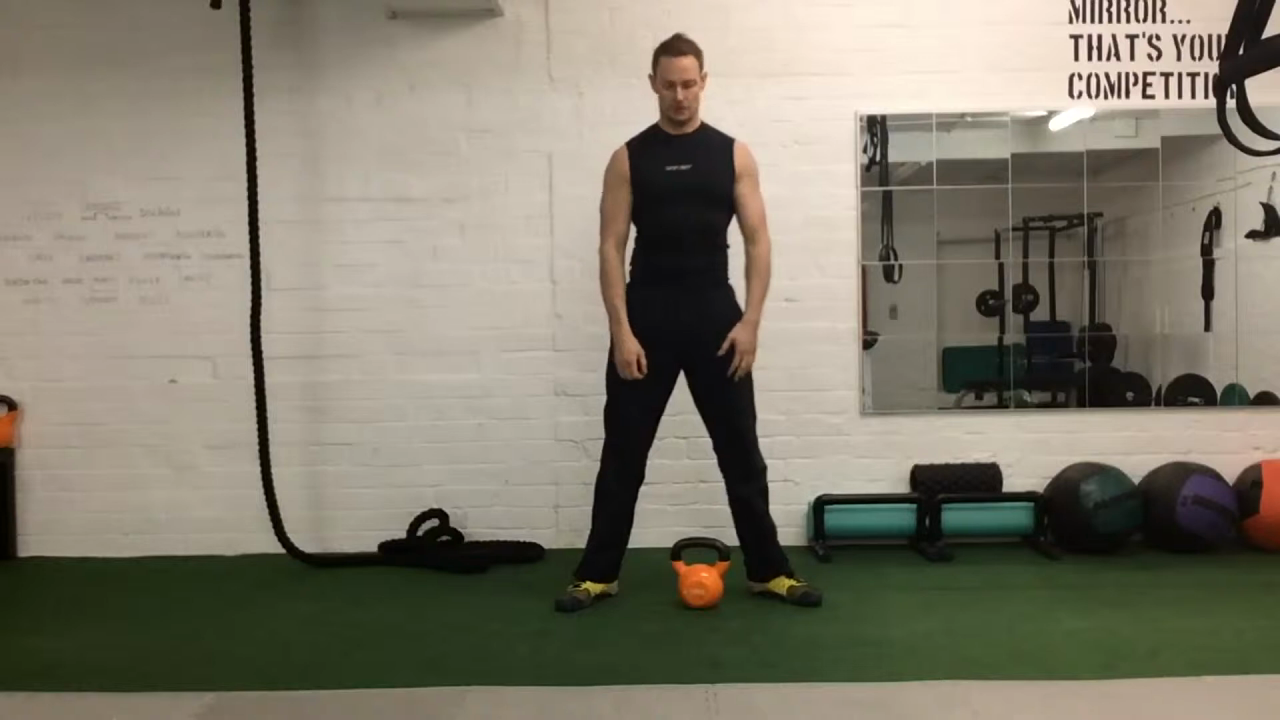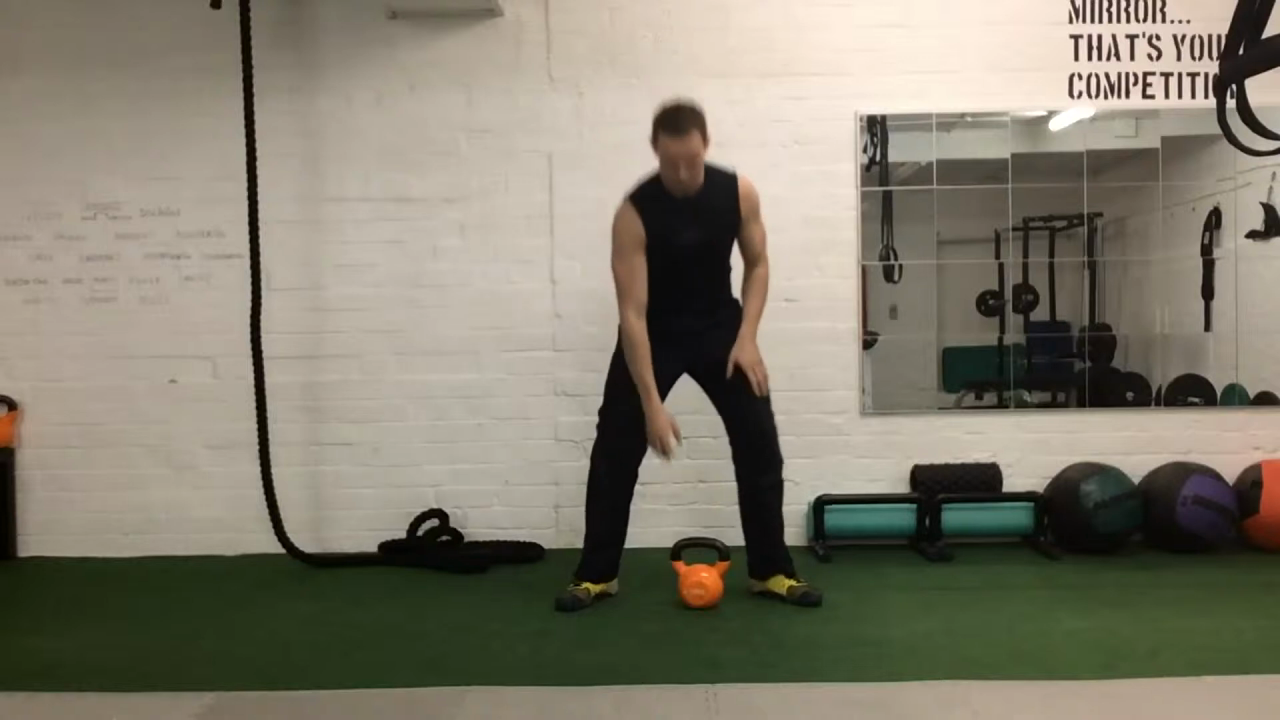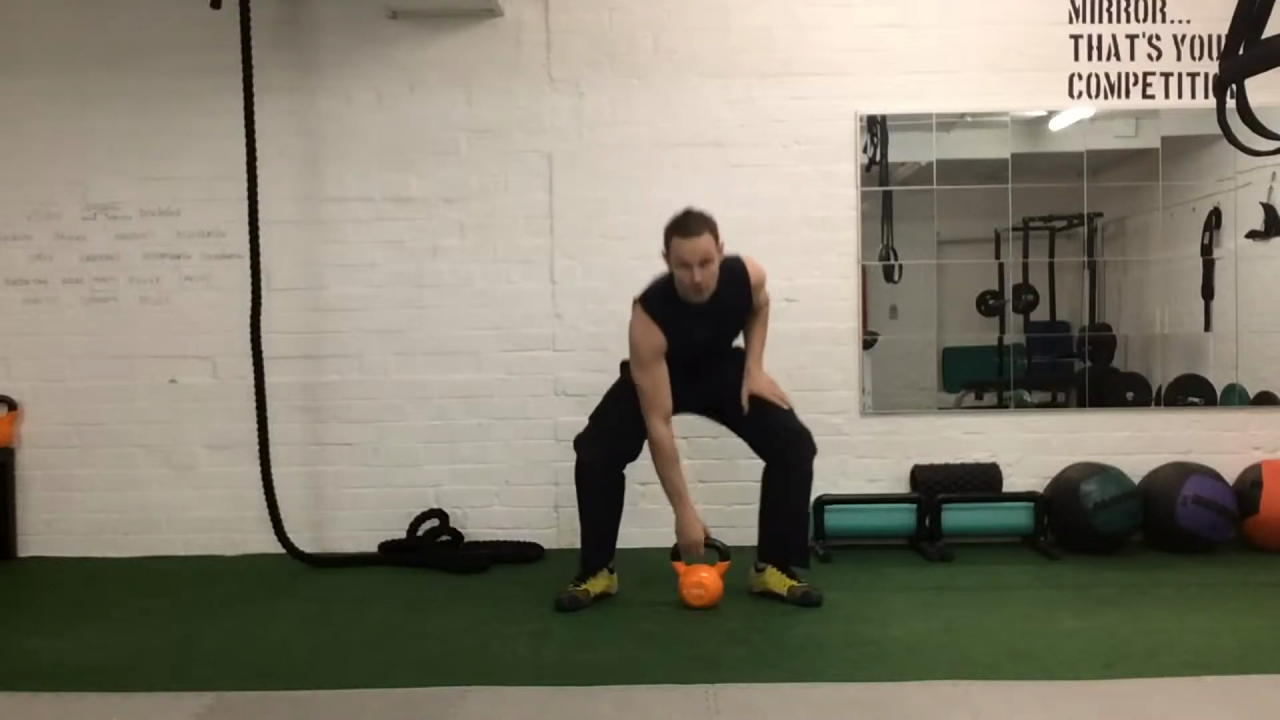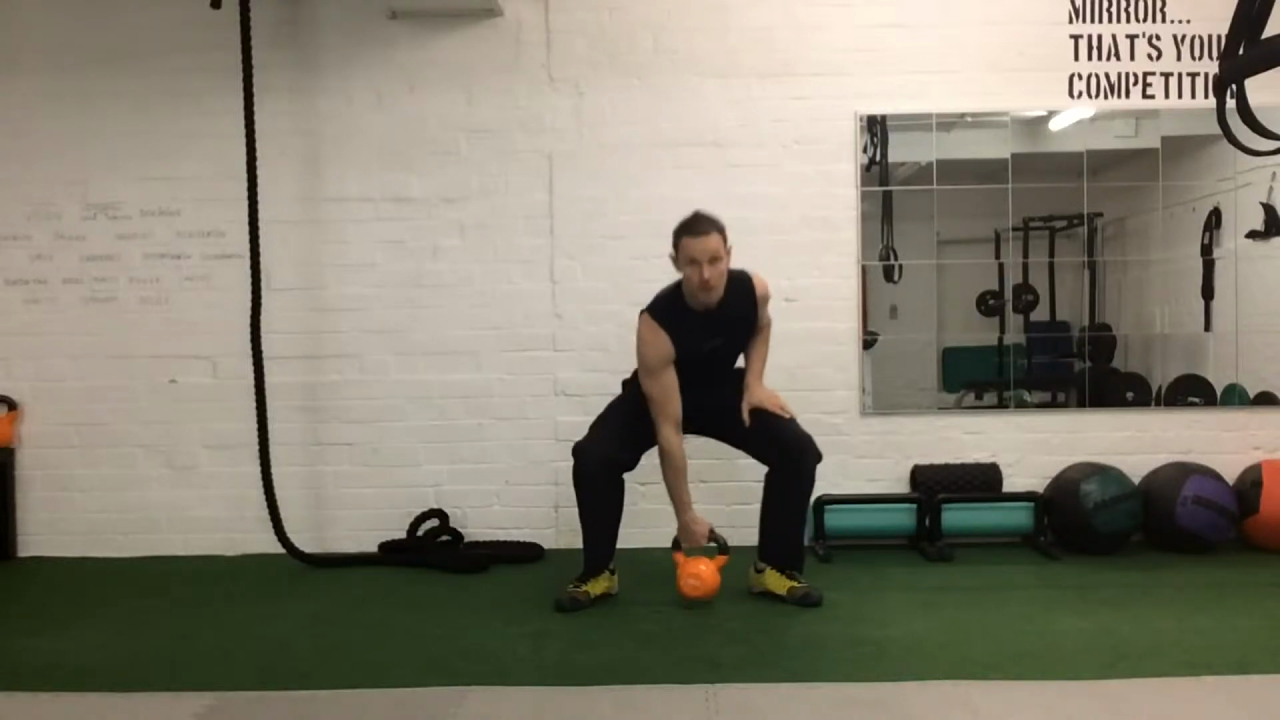
dt=0.3s
person 1, frame 1
left shoulder: (734, 154)
right shoulder: (628, 158)
left elbow: (757, 241)
right elbow: (612, 247)
left wrist: (749, 321)
right wrist: (621, 330)
left hip: (715, 318)
right hip: (646, 320)
left knee: (741, 451)
right knee: (624, 453)
left ankle: (768, 571)
right ankle: (597, 574)
person 1, frame 2
left shoulder: (738, 192)
right shoulder: (634, 213)
left elbow: (757, 264)
right elbow: (632, 312)
left wrist: (748, 338)
right wrist: (652, 405)
left hip: (719, 326)
right hip: (656, 331)
left knee: (759, 444)
right knee: (616, 447)
left ankle: (770, 570)
right ankle: (597, 574)
person 1, frame 3
left shoulder: (748, 276)
right shoulder: (649, 317)
right elbow: (658, 426)
left wrist: (753, 367)
right wrist: (684, 512)
left hip: (722, 372)
right hip: (660, 381)
left knee: (794, 445)
right knee: (596, 454)
left ankle: (775, 566)
right ankle: (597, 572)
person 1, frame 4
left shoulder: (753, 290)
right shoulder: (657, 325)
right elbow: (668, 433)
left wrist: (753, 383)
right wrist: (686, 516)
left hip: (724, 391)
right hip: (657, 396)
left knee: (798, 452)
right knee: (593, 459)
left ankle: (775, 568)
right ankle: (598, 573)
